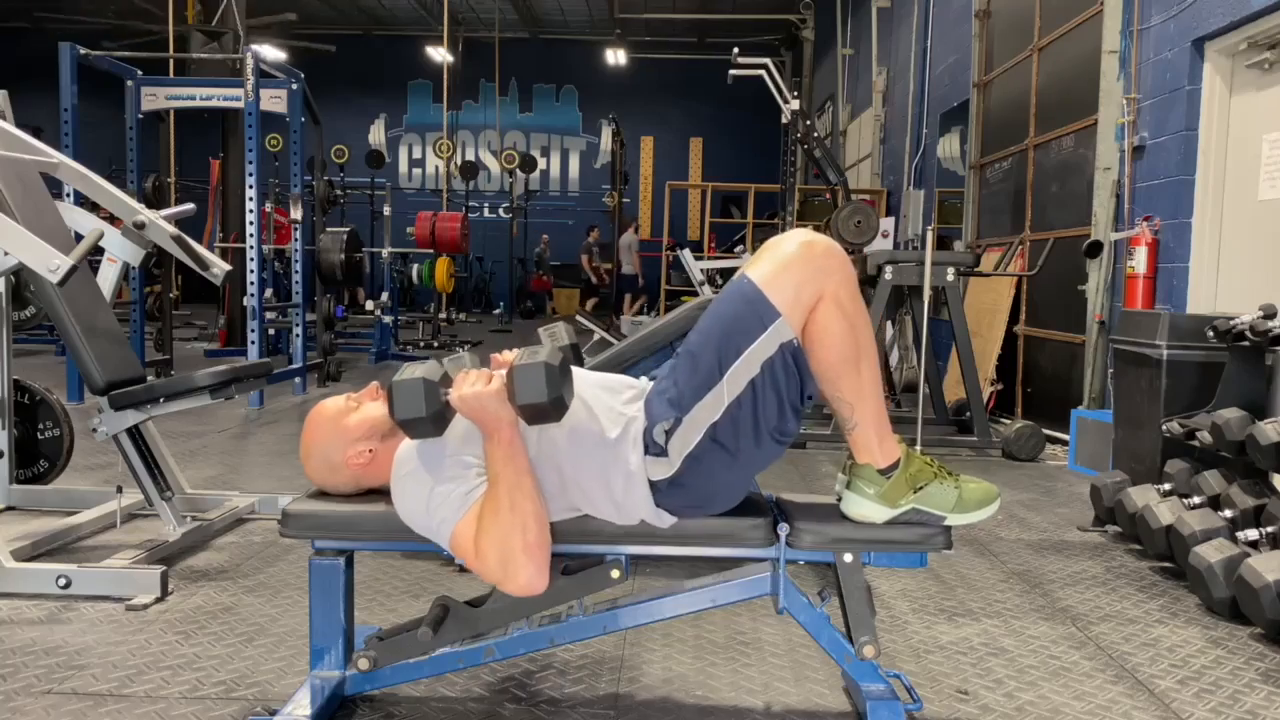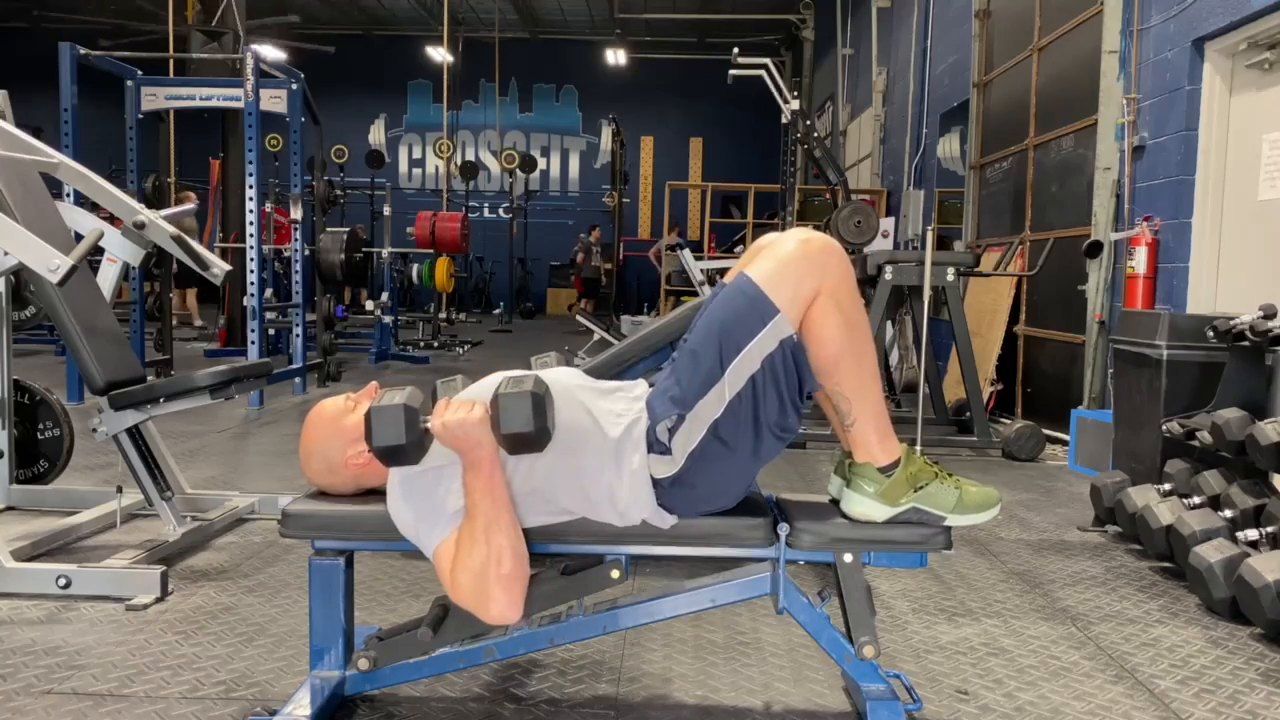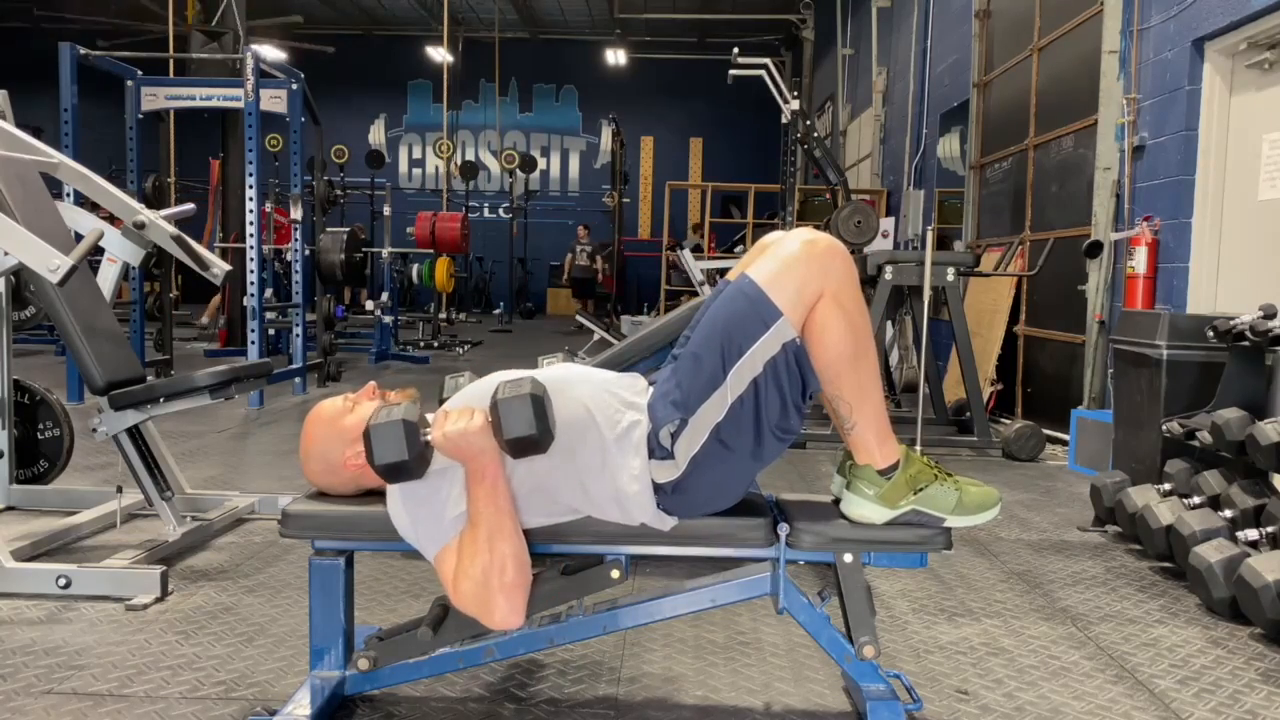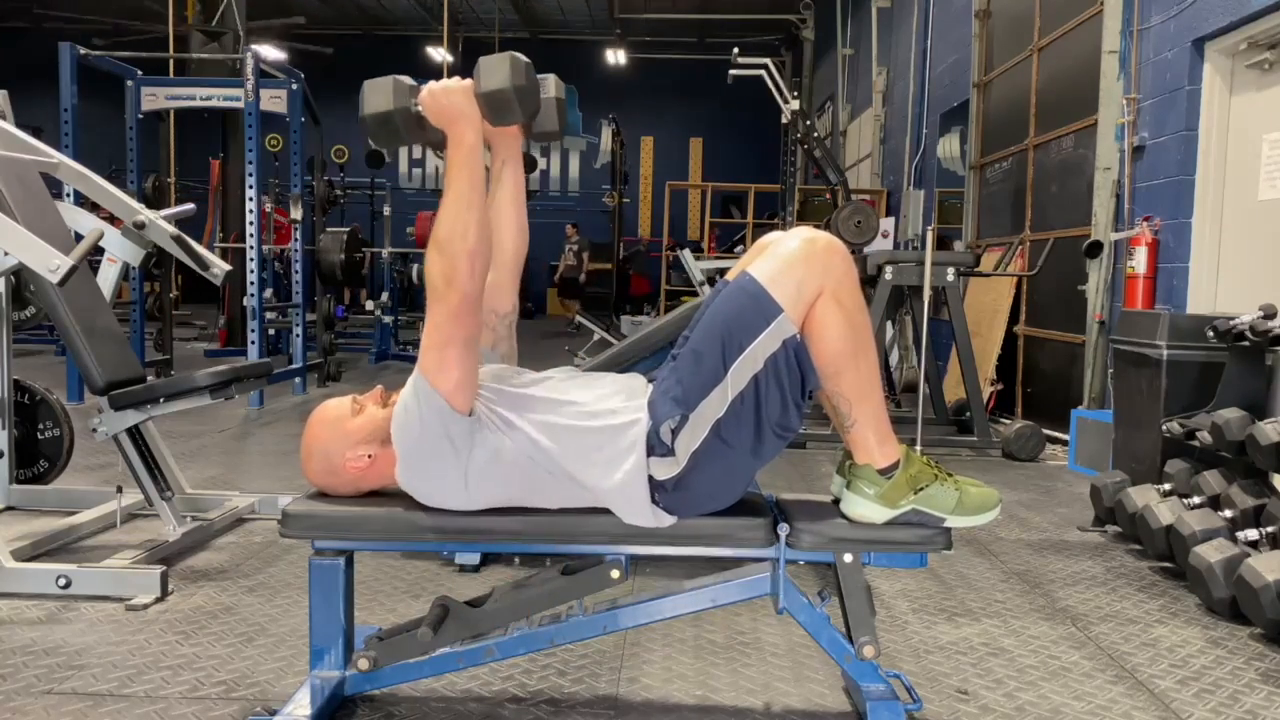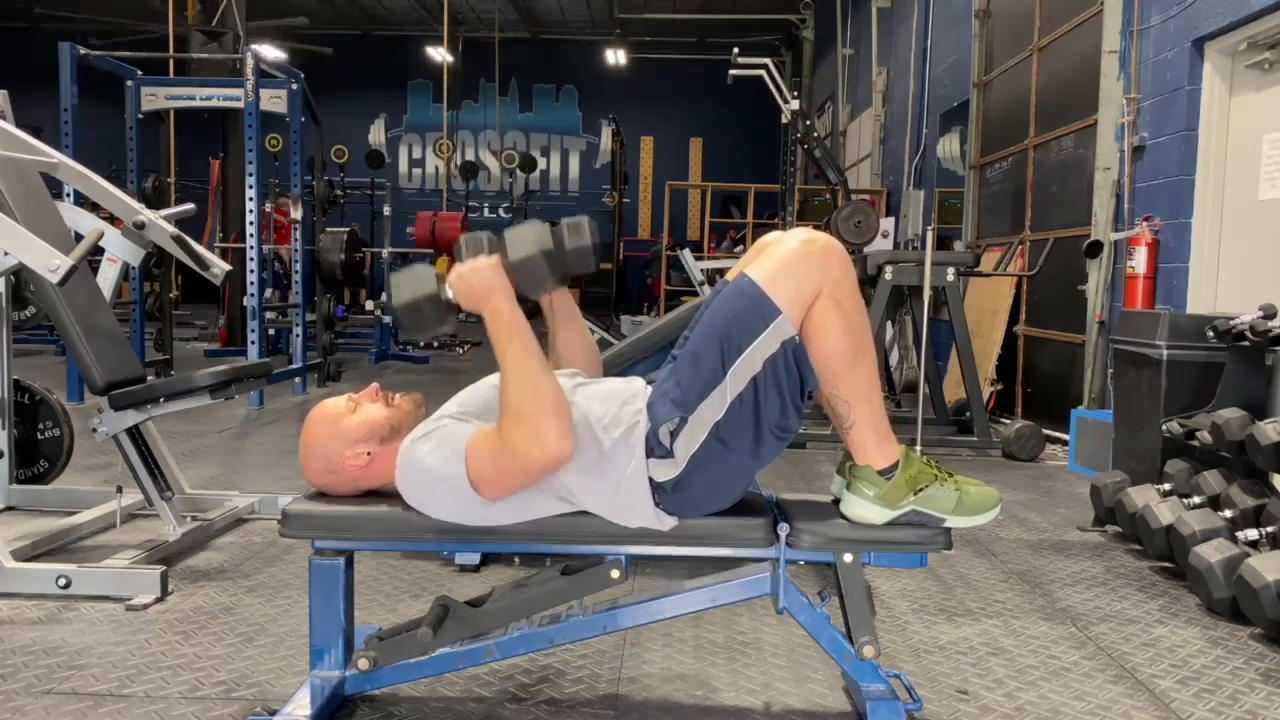
dt=1s
person 1, frame 1
left shoulder: (432, 440)
right shoulder: (423, 477)
right elbow: (525, 571)
left wrist: (517, 383)
right wrist: (498, 427)
left hip: (651, 404)
right hip: (679, 454)
left knee: (789, 254)
right knee: (814, 260)
left ankle: (870, 454)
right ankle: (883, 476)
person 1, frame 2
left shoulder: (431, 446)
right shoulder: (421, 486)
right elbow: (499, 601)
right wrist: (477, 455)
left hip: (653, 409)
right hip: (677, 455)
left knee: (777, 250)
right knee: (812, 259)
left ankle: (861, 458)
right ankle: (884, 476)
person 1, frame 3
left shoulder: (432, 446)
right shoulder: (422, 490)
right elbow: (503, 608)
right wrist: (481, 462)
left hip: (656, 407)
right hip: (678, 453)
left knee: (782, 251)
right knee: (814, 259)
left ankle: (868, 460)
right ankle: (884, 476)
person 1, frame 4
left shoulder: (457, 406)
right shoulder: (426, 441)
left elbow: (497, 283)
right elbow: (457, 290)
left wrist: (504, 148)
right wrist: (461, 132)
left hip: (665, 420)
right hip: (677, 454)
left knee: (781, 251)
right knee: (813, 256)
left ankle: (868, 461)
right ankle: (884, 477)
person 1, frame 5
left shoulder: (442, 434)
right shoulder: (426, 465)
left elbow: (582, 378)
right elbow: (550, 443)
left wrist: (547, 284)
right wrist: (496, 300)
left hip: (653, 410)
right hip: (675, 453)
left knee: (778, 249)
right knee: (811, 257)
left ankle: (865, 461)
right ankle: (884, 473)
